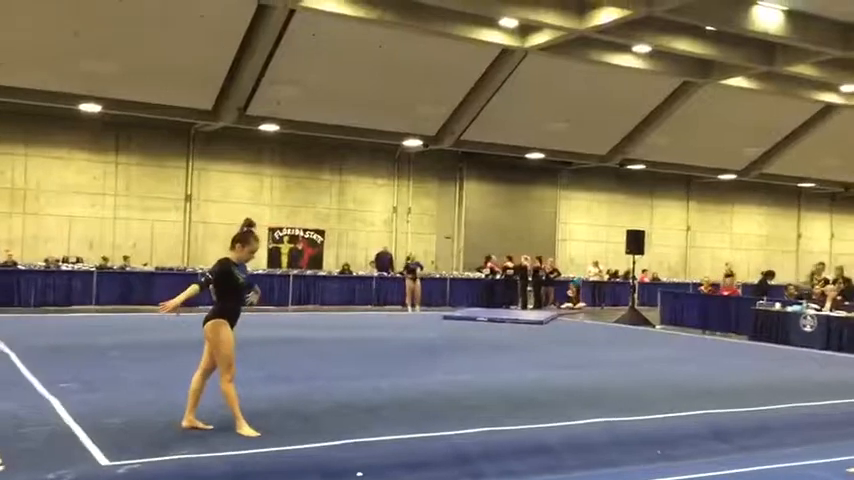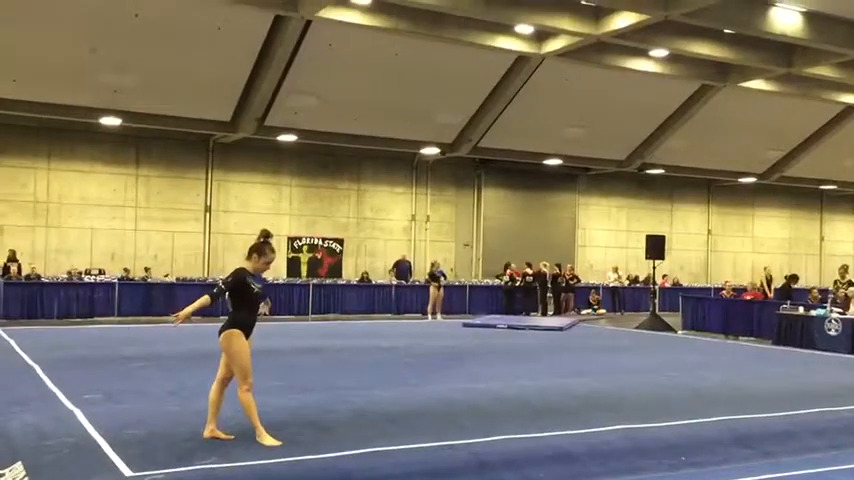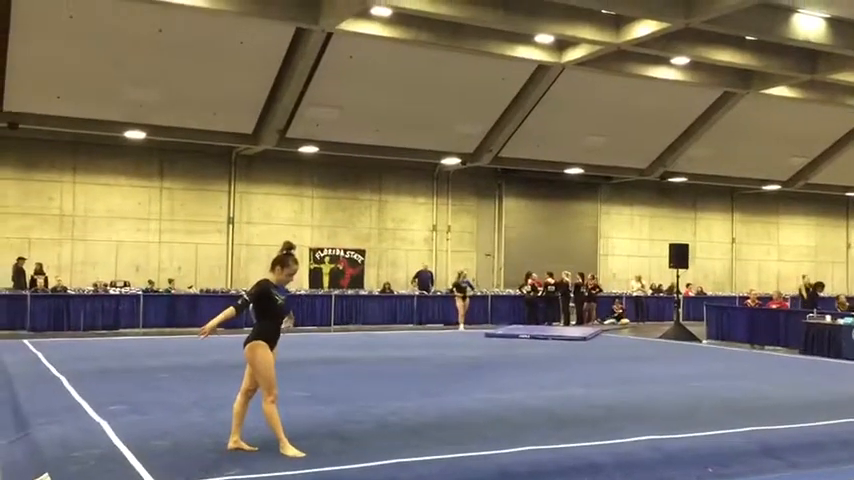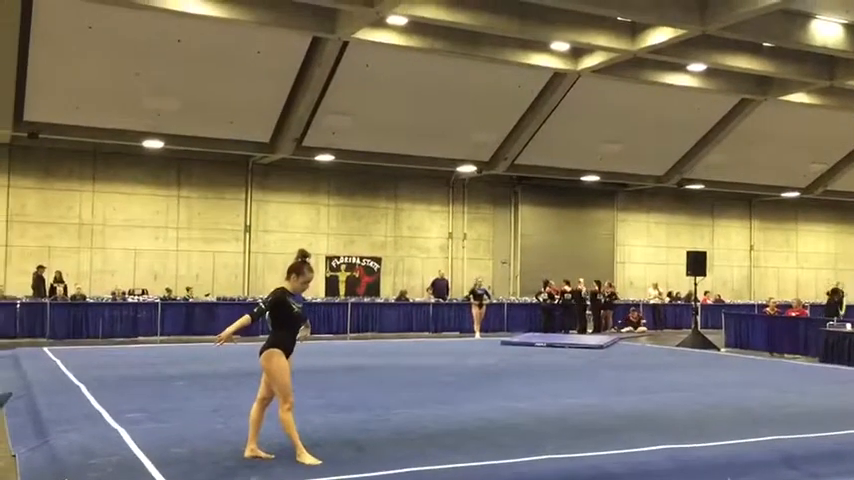
dt=0.7s
person 1, frame 1
left shoulder: (240, 268)
right shoulder: (224, 266)
right elbow: (202, 284)
left wrist: (253, 292)
right wrist: (178, 300)
left hip: (223, 322)
right hip: (218, 322)
left knee: (204, 370)
right knee: (228, 374)
left ankle: (189, 418)
right ankle: (240, 423)
person 1, frame 2
left shoulder: (255, 278)
right shoulder: (239, 275)
right elbow: (215, 294)
left wrist: (263, 305)
right wrist: (189, 310)
left hip: (241, 333)
right hip: (233, 333)
left knee: (222, 380)
right knee: (246, 384)
left ankle: (210, 428)
right ankle: (260, 432)
person 1, frame 3
left shoulder: (279, 290)
right shoulder: (263, 287)
right elbow: (240, 306)
right wrist: (215, 322)
left hip: (267, 344)
right hip: (258, 344)
left knee: (247, 391)
right knee: (270, 395)
left ankle: (234, 439)
right ankle: (284, 444)
person 1, frame 4
left shoulder: (295, 298)
right shoulder: (279, 295)
right elbow: (255, 314)
right wrist: (230, 330)
left hip: (283, 353)
right hip: (273, 352)
left knee: (263, 399)
right knee: (286, 403)
left ankle: (251, 447)
right ankle: (300, 452)
